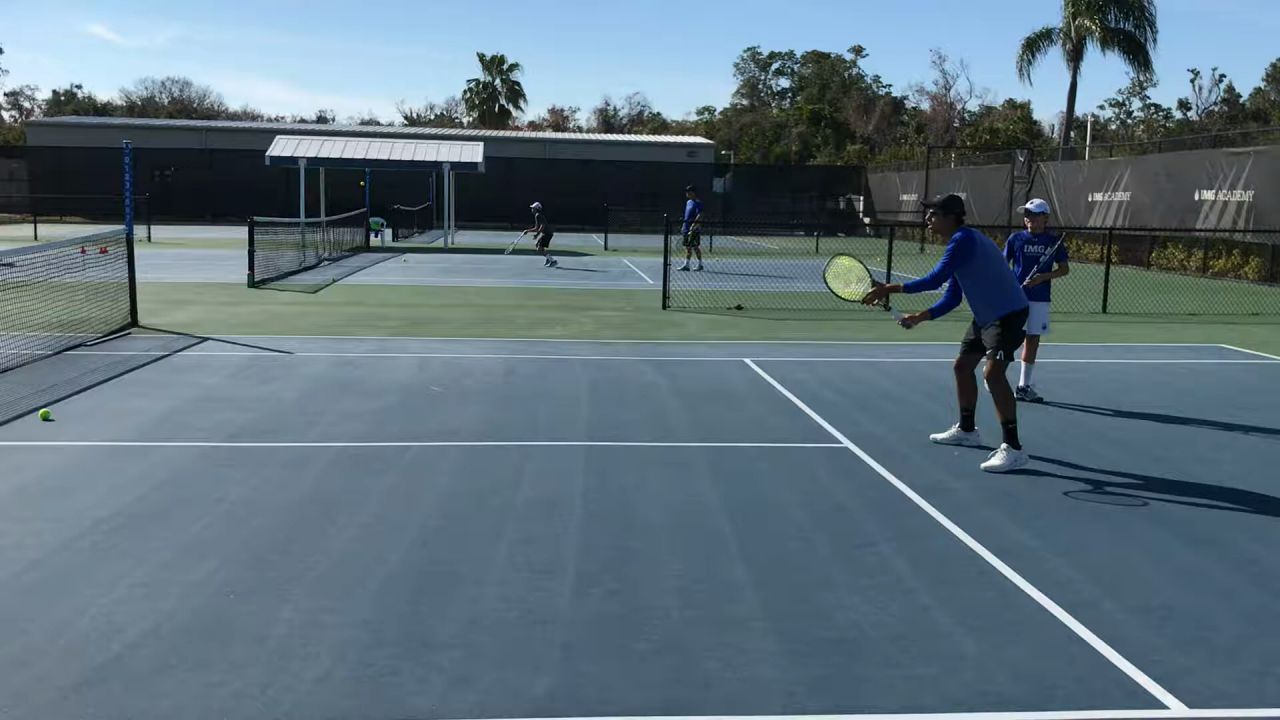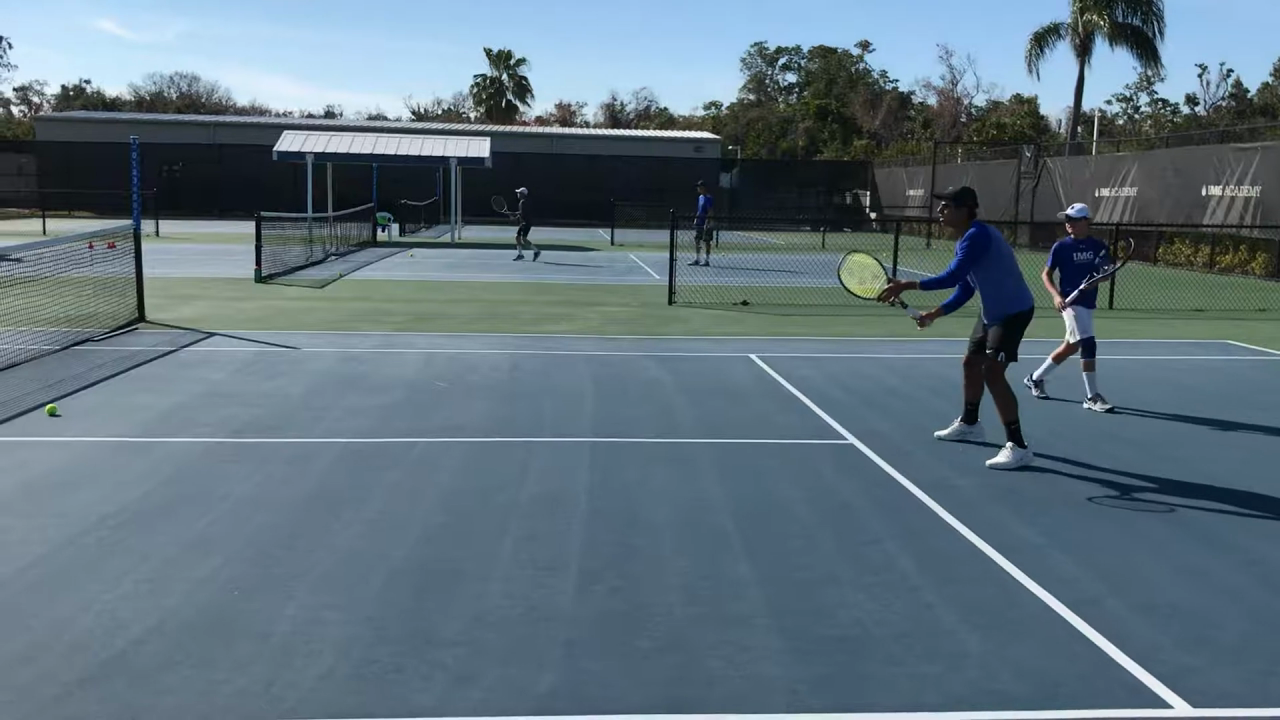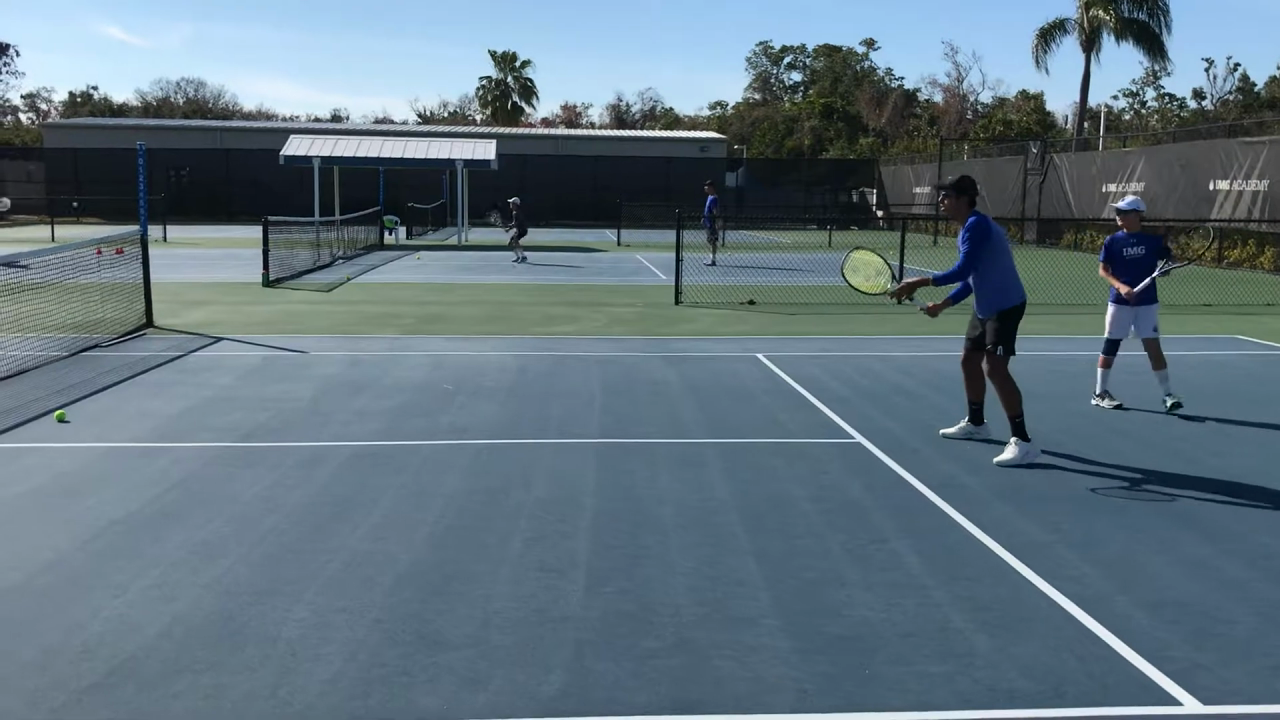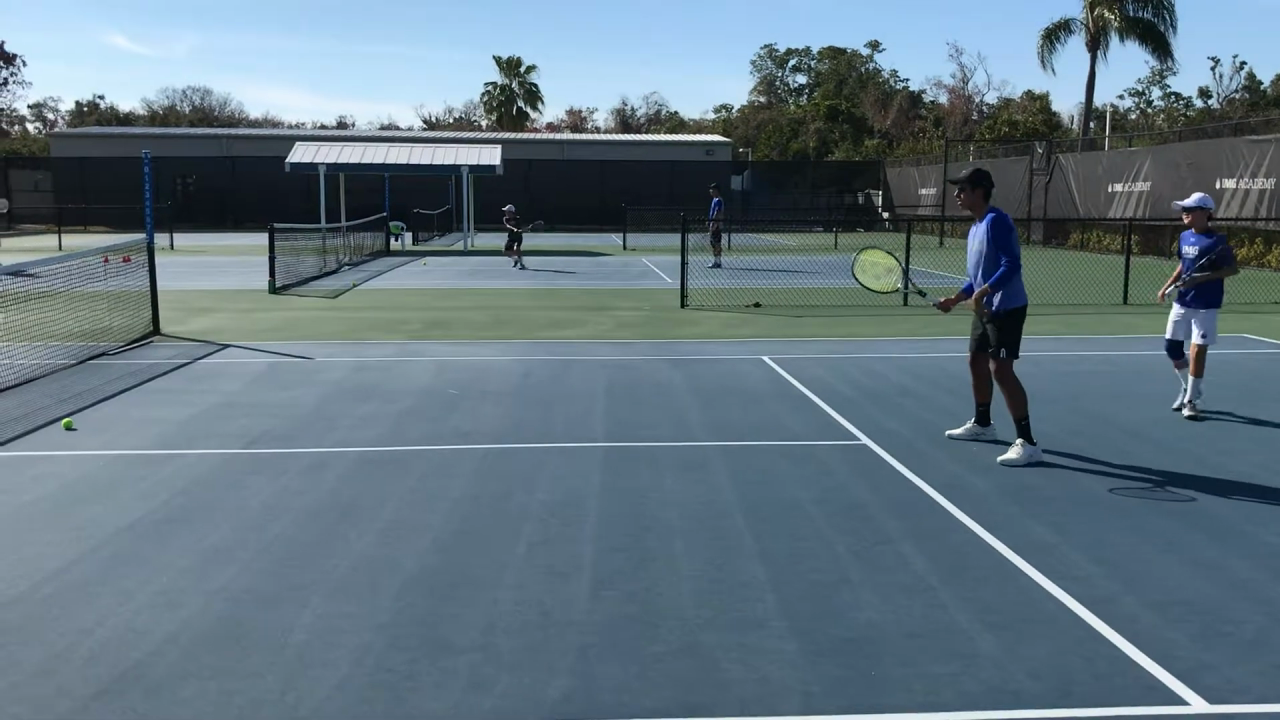
dt=0.4s
person 1, frame 1
left shoulder: (963, 239)
right shoulder: (958, 243)
left elbow: (935, 279)
right elbow: (952, 297)
left wrist: (892, 288)
right wrist: (922, 316)
left hip: (1009, 313)
right hip: (987, 315)
left knee: (993, 372)
right knee: (962, 366)
left ankle: (1013, 448)
right ankle: (966, 429)
person 1, frame 2
left shoulder: (978, 235)
right shoulder: (965, 240)
left elbow: (952, 277)
right elbow: (964, 290)
left wrist: (908, 285)
right wrist: (935, 313)
left hip: (1013, 312)
right hip: (992, 312)
left knee: (992, 372)
right knee: (971, 363)
left ankle: (1018, 447)
right ankle: (969, 423)
person 1, frame 3
left shoulder: (977, 225)
right shoulder: (967, 228)
left elbow: (963, 270)
right elbow: (967, 278)
left wrist: (920, 283)
right wrist: (943, 304)
left hip: (1004, 305)
right hip: (985, 307)
left knee: (995, 369)
right knee: (969, 360)
left ankle: (1023, 441)
right ankle: (976, 422)
person 1, frame 4
left shoulder: (997, 221)
right shoulder: (975, 228)
left elbow: (1012, 266)
left wrist: (982, 293)
right wrist: (957, 297)
left hip: (1006, 308)
right hip: (986, 308)
left knee: (1001, 369)
right knee: (976, 362)
left ankle: (1027, 443)
right ankle: (982, 424)
person 2, frame 1
left shoulder: (1054, 242)
right shoulder: (1016, 239)
left elbow: (1064, 269)
left wrist: (1044, 276)
left hip: (1041, 299)
left knee: (1033, 341)
person 2, frame 2
left shoulder: (1099, 246)
right shoulder: (1061, 247)
right elbow: (1046, 274)
left wrist: (1097, 280)
right wrist: (1056, 296)
left hip: (1089, 304)
right hip: (1071, 304)
left knee: (1070, 347)
right knee: (1089, 346)
person 2, frame 3
left shoulder: (1154, 240)
right shoulder: (1112, 241)
left elbow: (1169, 261)
right elbow: (1103, 270)
right wrist: (1120, 286)
left hip: (1148, 303)
right hip: (1120, 302)
left knee: (1153, 347)
right knee: (1110, 347)
person 2, frame 4
left shoulder: (1215, 240)
right shoulder: (1184, 236)
left elbow: (1233, 268)
left wrist: (1203, 278)
right wrist: (1168, 285)
left hip: (1205, 306)
right hip: (1182, 303)
left knee: (1197, 351)
right knee: (1172, 347)
